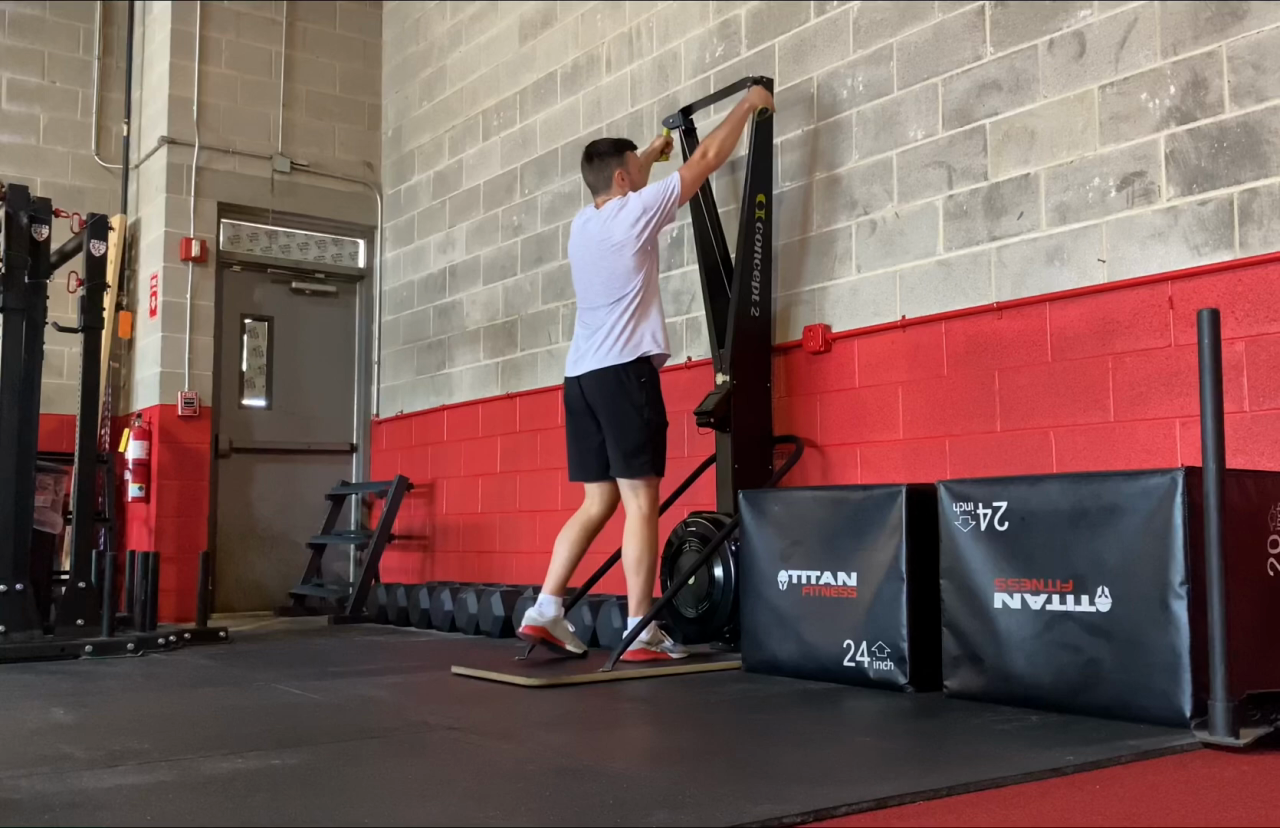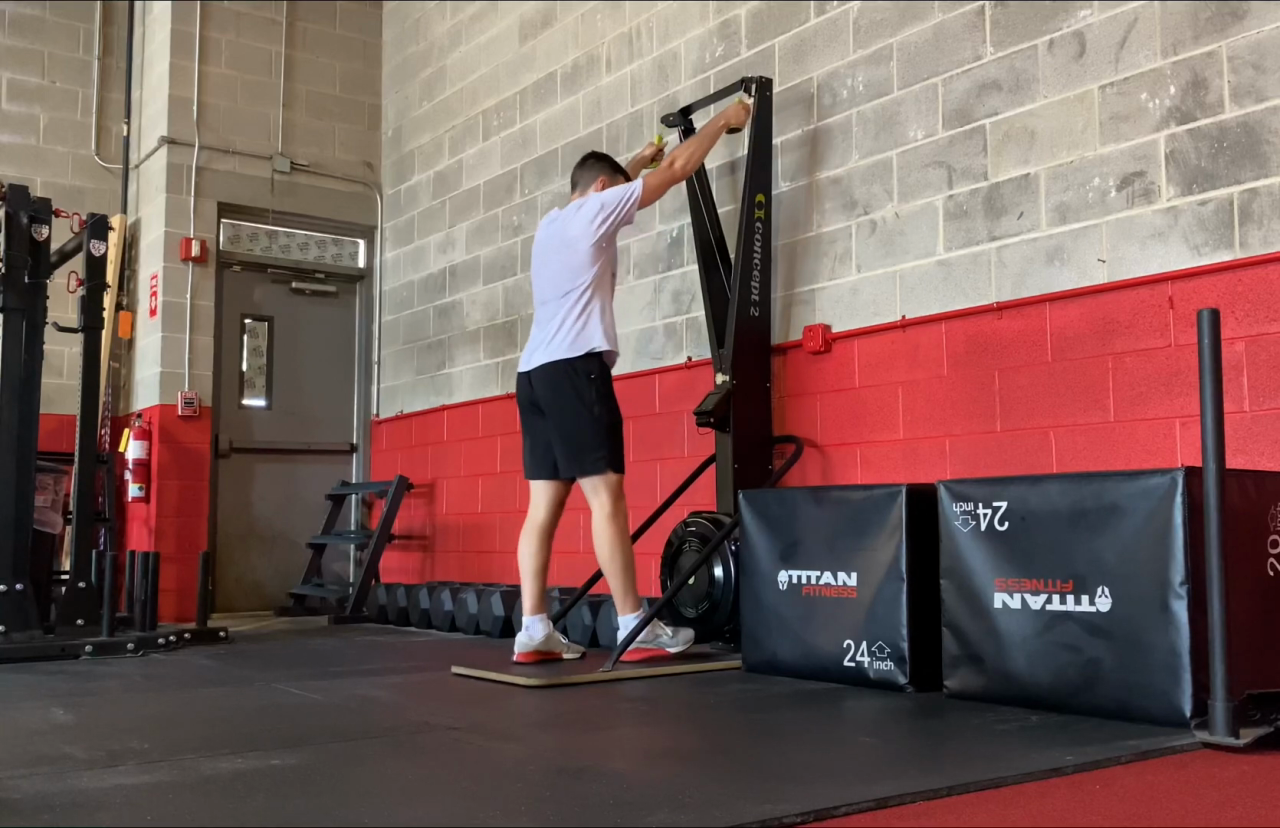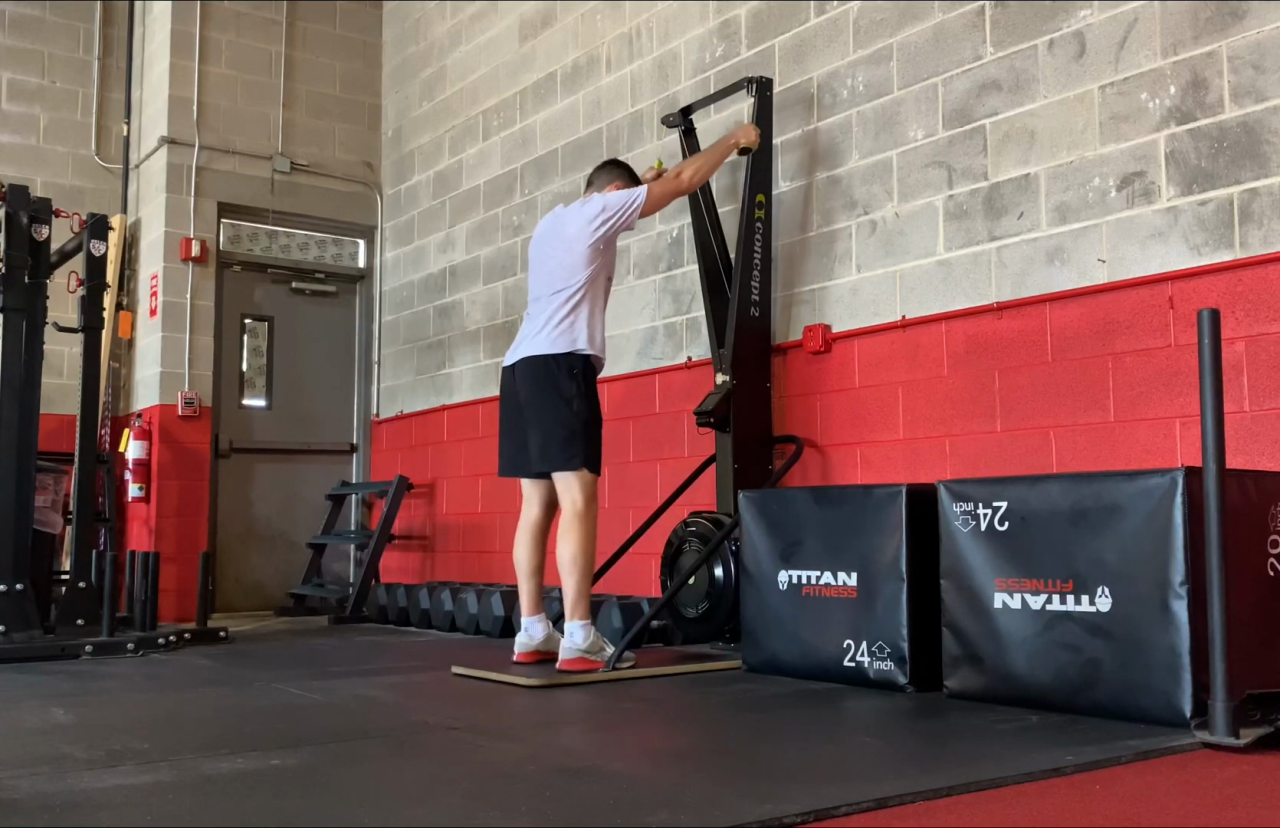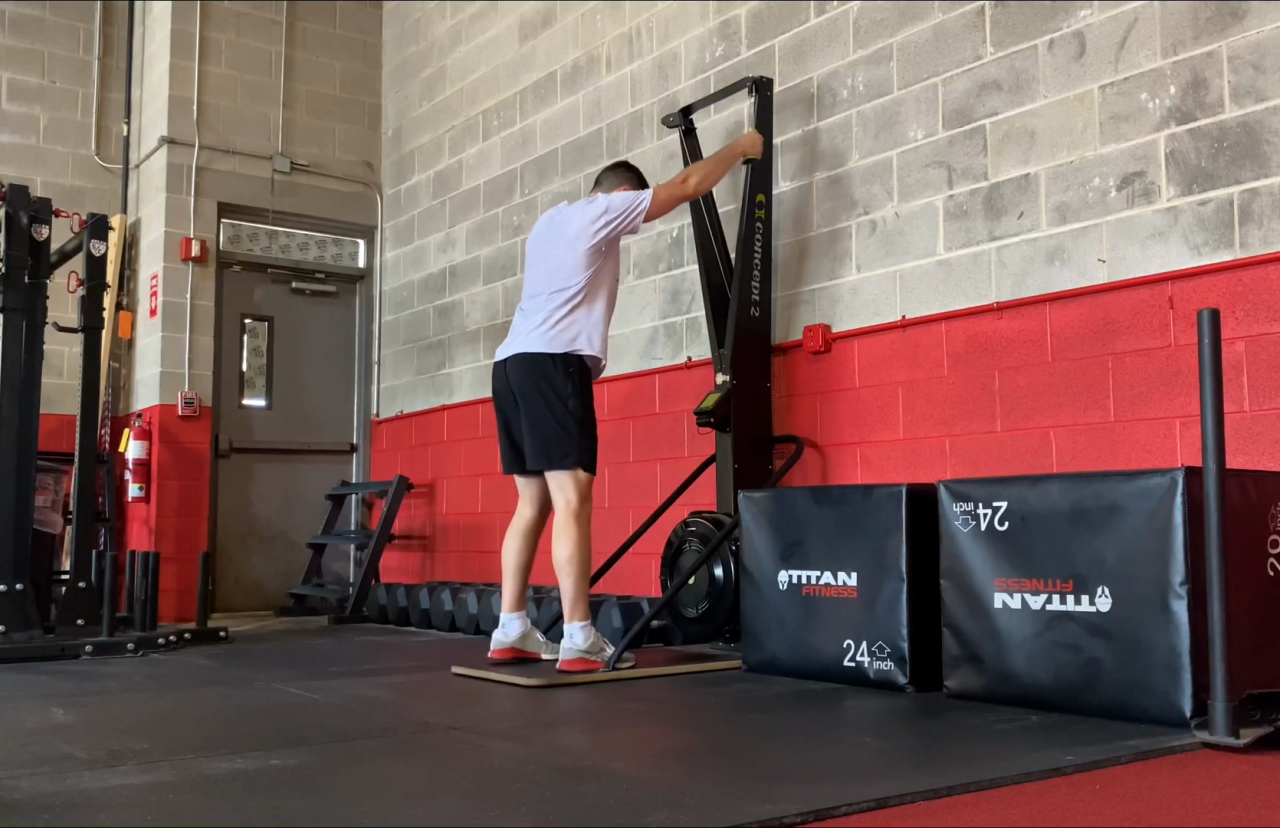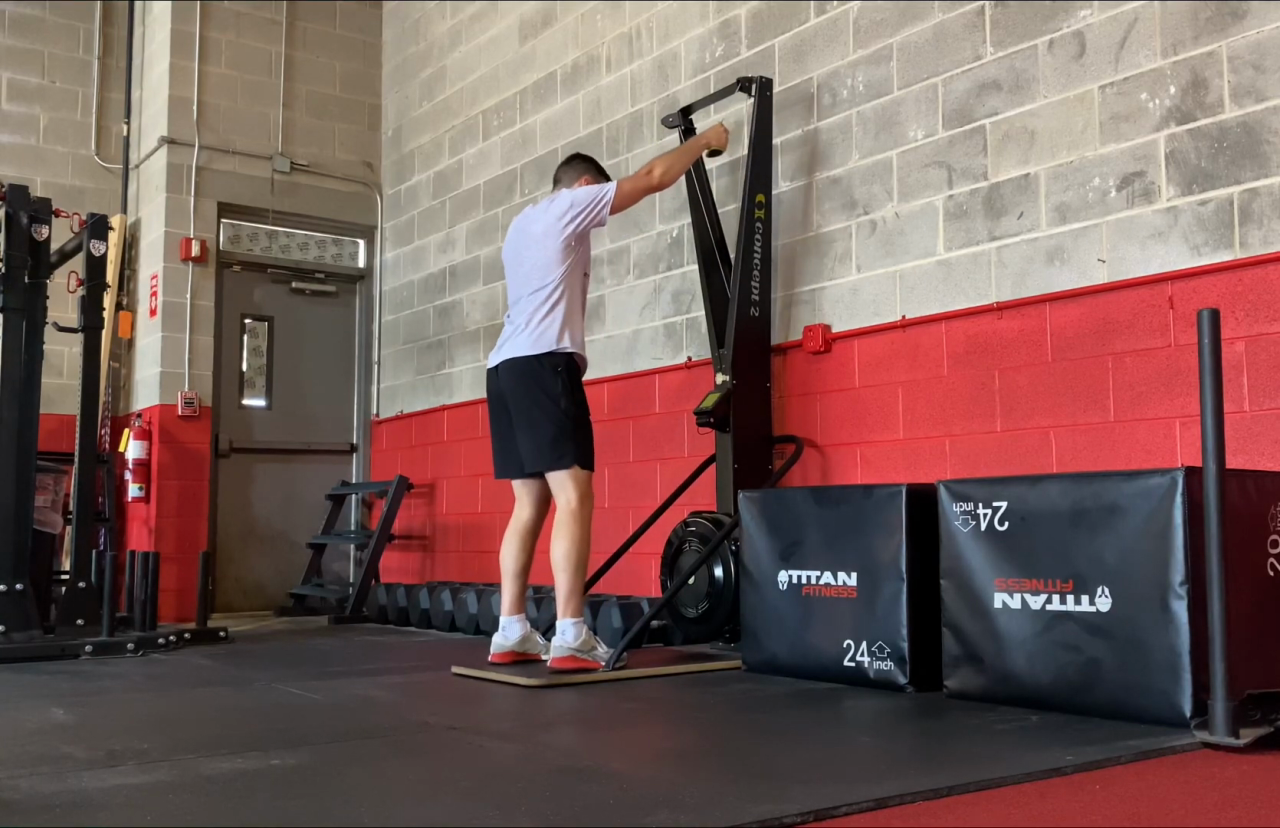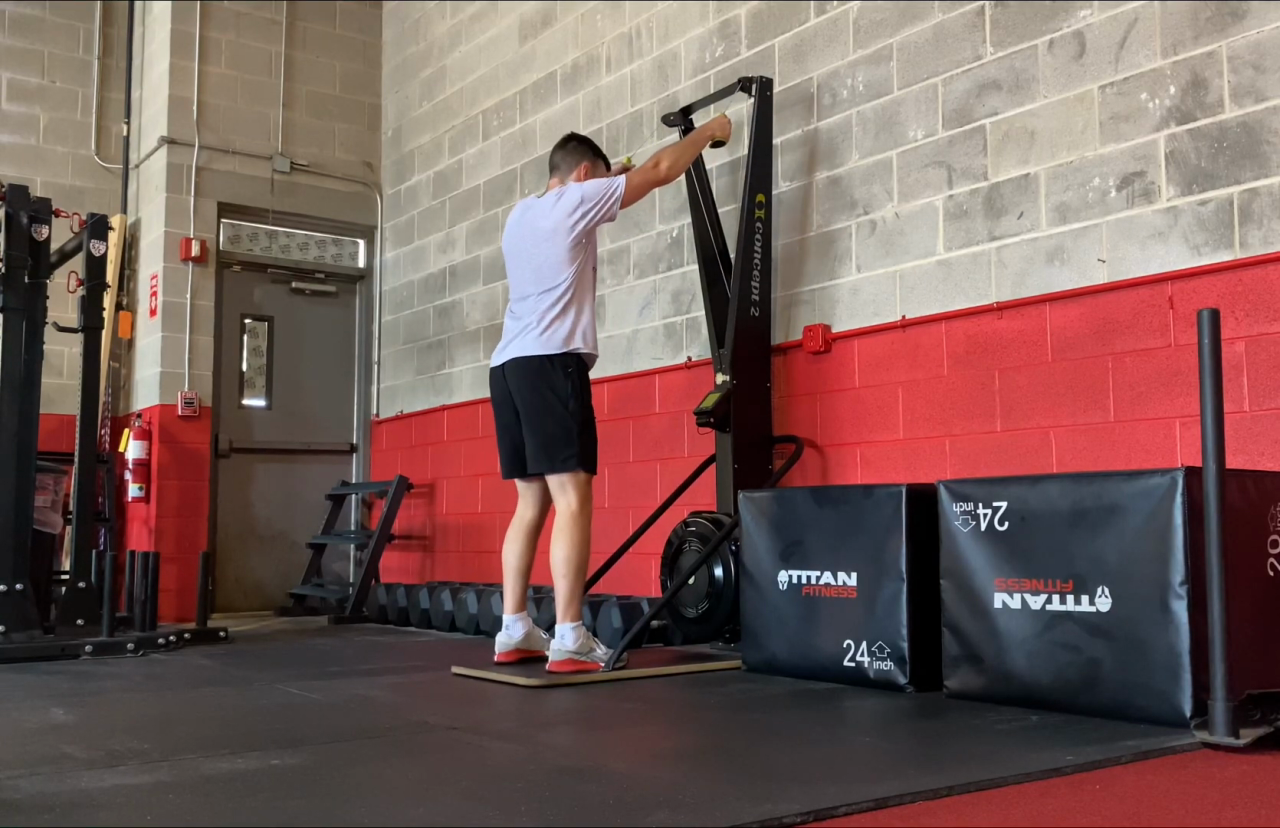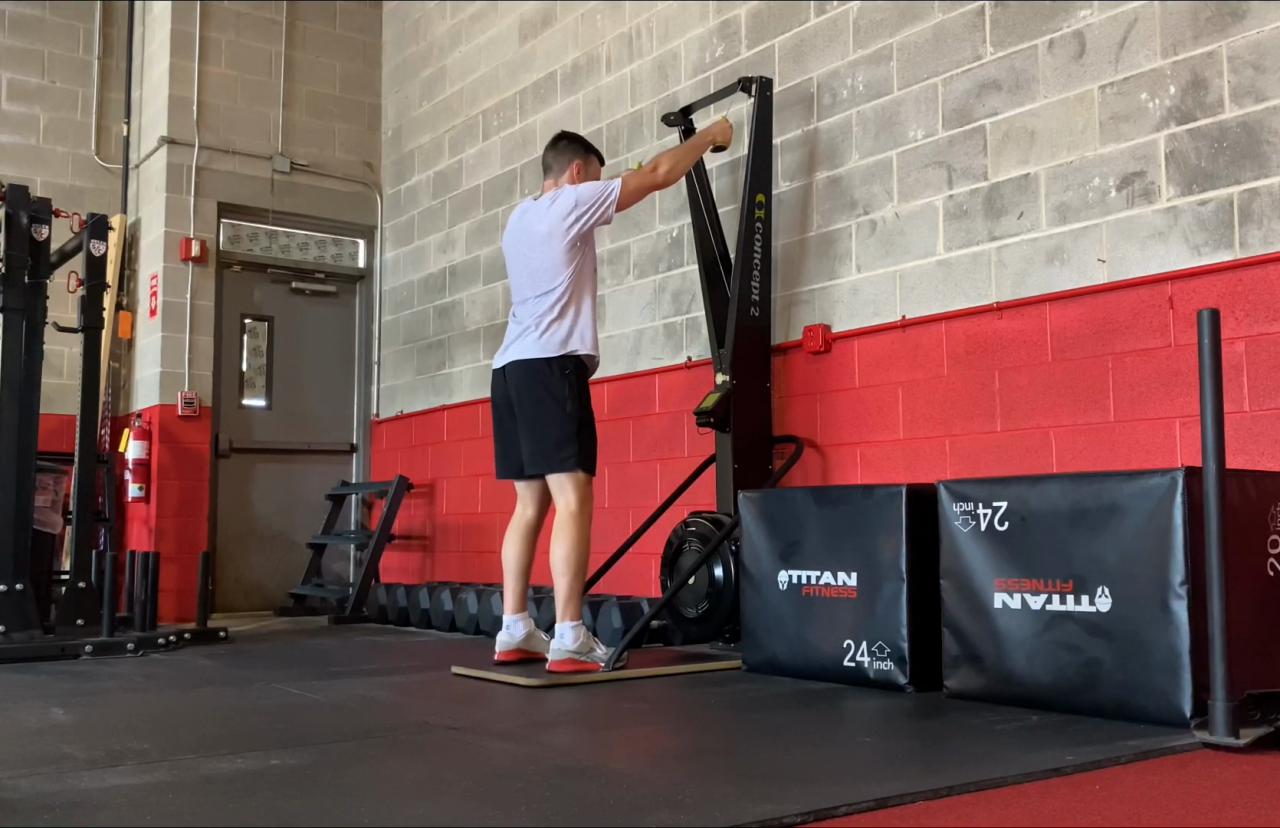
dt=0.4s
person 1, frame 1
left shoulder: (581, 224)
right shoulder: (634, 213)
right elbow: (708, 159)
left wrist: (649, 154)
right wrist: (748, 104)
left hip: (581, 376)
right hip: (624, 372)
left knee: (596, 503)
right knee: (641, 502)
left ankle: (545, 610)
right ankle: (641, 633)
person 1, frame 2
left shoulder: (552, 223)
right shoulder: (595, 210)
right elbow: (677, 170)
left wrist: (637, 161)
right wrist: (724, 119)
left hip: (534, 372)
right hip: (574, 367)
left knee: (545, 504)
right knee: (607, 498)
left ankle: (534, 630)
right ankle: (635, 626)
person 1, frame 3
left shoulder: (552, 221)
right shoulder: (599, 209)
right elbow: (683, 180)
left wrist: (641, 180)
right wrist: (735, 139)
left hip: (520, 366)
right hip: (558, 363)
left knee: (538, 504)
right knee: (577, 500)
left ankle: (533, 631)
right ankle: (579, 638)
person 1, frame 4
left shoulder: (553, 218)
right shoulder: (601, 209)
right elbow: (686, 186)
right wrist: (740, 149)
left hip: (512, 363)
right hip: (552, 362)
left knee: (533, 504)
right knee: (571, 499)
left ankle: (512, 629)
right ankle: (579, 638)
person 1, frame 5
left shoulder: (525, 222)
right shoulder: (567, 206)
right elbow: (654, 176)
right wrist: (705, 141)
left hip: (506, 369)
right hip: (543, 364)
left knee: (530, 505)
right knee: (573, 498)
left ankle: (512, 632)
right ankle: (571, 638)
person 1, frame 6
left shoulder: (521, 213)
right shoulder: (577, 199)
right elbow: (660, 170)
left wrist: (609, 177)
right wrist: (709, 130)
left hip: (507, 367)
right hip: (551, 364)
left knee: (532, 504)
right knee: (572, 500)
left ankle: (515, 630)
right ankle: (570, 640)
person 1, frame 7
left shoulder: (521, 216)
right shoulder: (570, 203)
right elbow: (660, 174)
left wrist: (617, 180)
right wrist: (710, 135)
left hip: (510, 368)
right hip: (550, 365)
left knee: (530, 503)
right knee: (572, 500)
left ankle: (515, 629)
right ankle: (570, 640)
